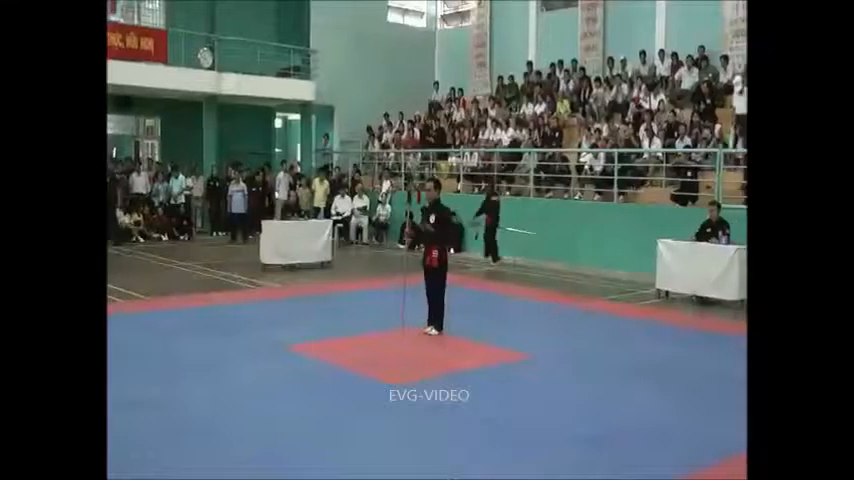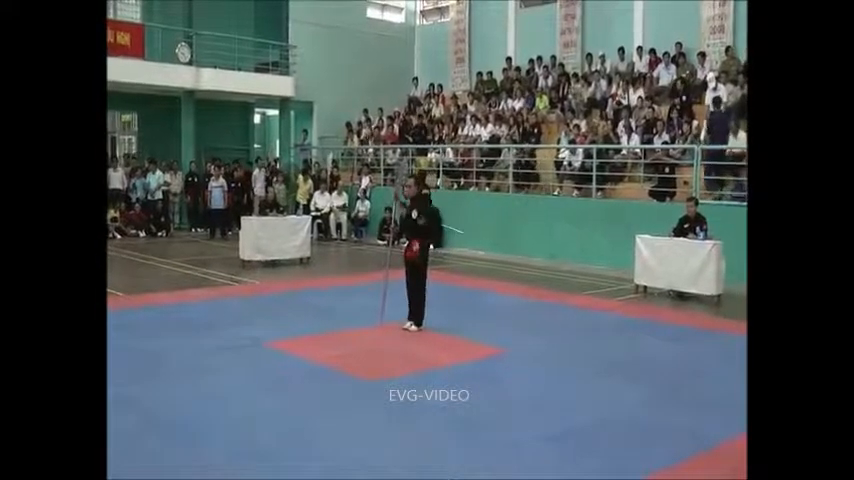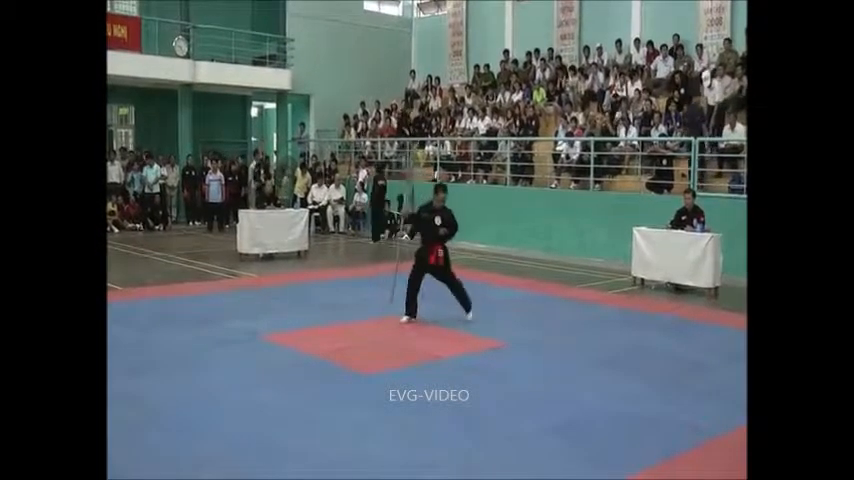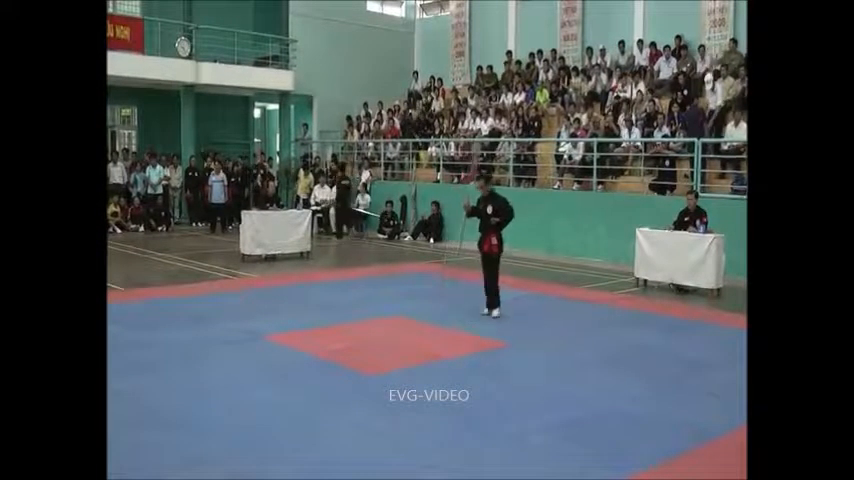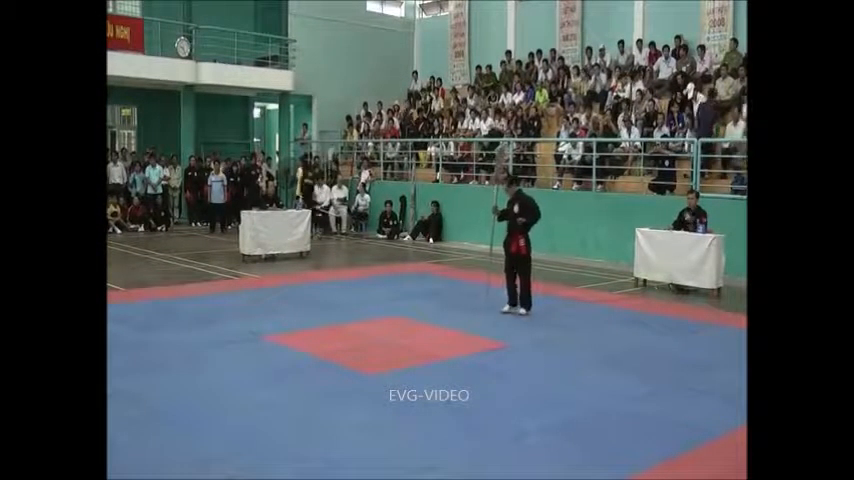
dt=1s
person 1, frame 1
left shoulder: (444, 211)
right shoulder: (427, 210)
left elbow: (447, 233)
left wrist: (431, 230)
right wrist: (413, 233)
left hip: (438, 253)
right hip: (428, 252)
left knee: (437, 289)
right knee: (430, 289)
left ankle: (437, 325)
right ankle: (431, 323)
person 1, frame 2
left shoulder: (423, 205)
right shoulder: (410, 206)
left elbow: (432, 222)
left wrist: (424, 223)
left hip: (420, 248)
right hip: (411, 247)
left knee: (418, 285)
right knee: (411, 285)
left ankle: (417, 321)
right ankle: (412, 318)
person 1, frame 3
left shoulder: (447, 213)
right shoulder: (424, 209)
left elbow: (454, 228)
right elbow: (416, 221)
left wrist: (447, 233)
right wrist: (408, 224)
left hip: (439, 252)
right hip: (424, 250)
left knee: (451, 280)
right knee: (413, 282)
left ankle: (468, 308)
right ankle: (410, 314)
person 1, frame 4
left shoulder: (499, 200)
right shoulder: (481, 200)
left elbow: (510, 214)
left wrist: (499, 221)
right wrist: (470, 210)
left hip: (494, 239)
right hip: (484, 239)
left knee: (492, 274)
right knee: (487, 274)
left ankle: (495, 306)
right ankle: (490, 305)
person 1, frame 5
left shoulder: (526, 200)
right shoulder: (511, 201)
left elbow: (536, 214)
left wrist: (526, 221)
right wrist: (499, 213)
left hip: (521, 240)
right hip: (510, 239)
left knee: (524, 274)
right knee: (509, 273)
left ankle: (525, 306)
right ankle: (512, 303)
